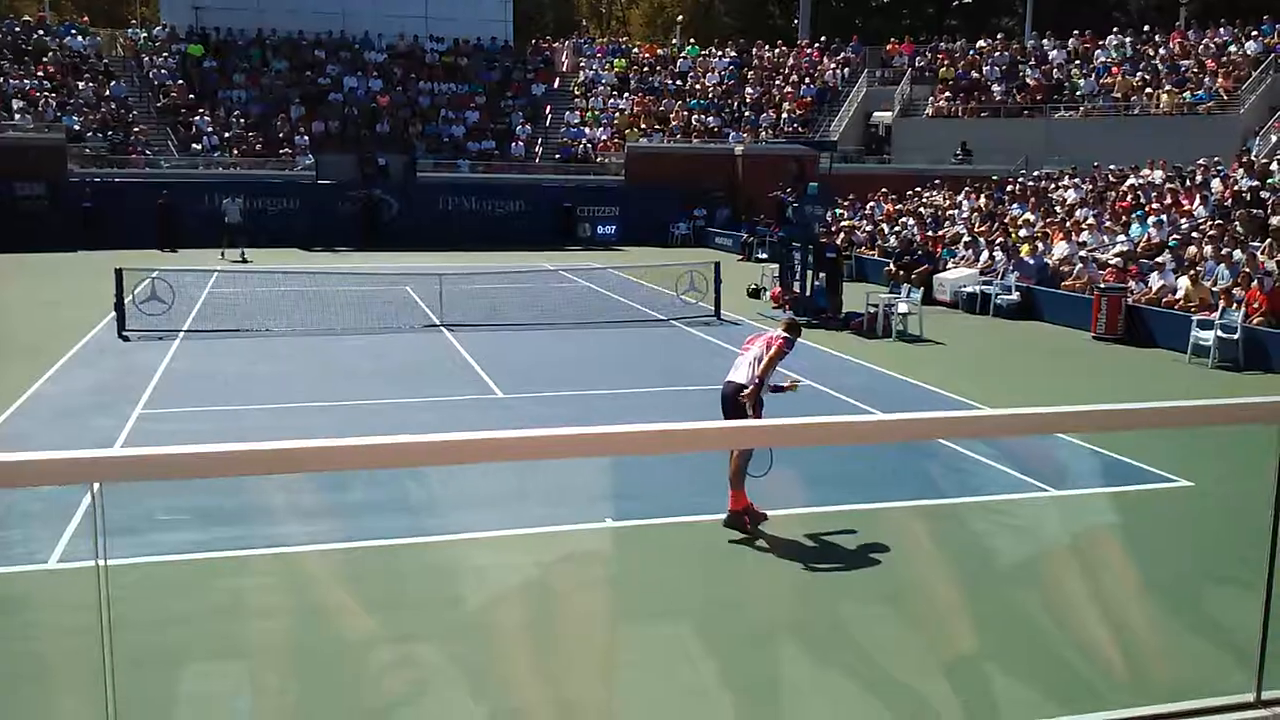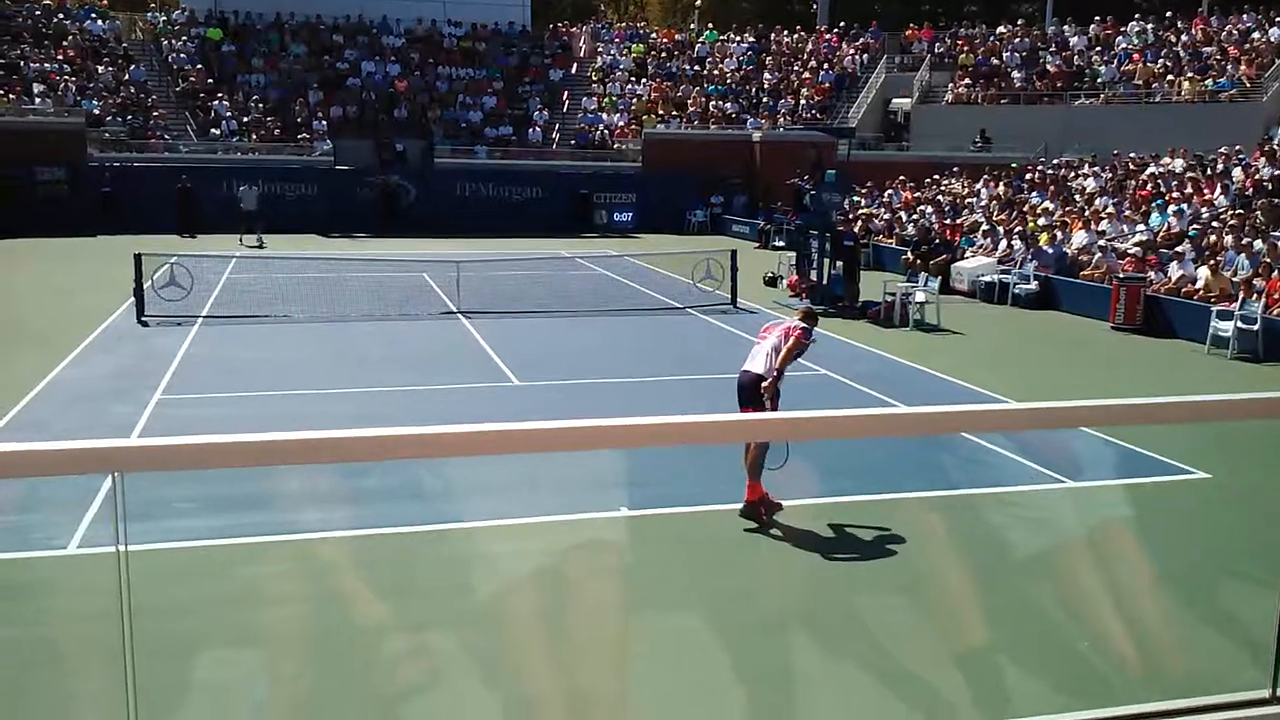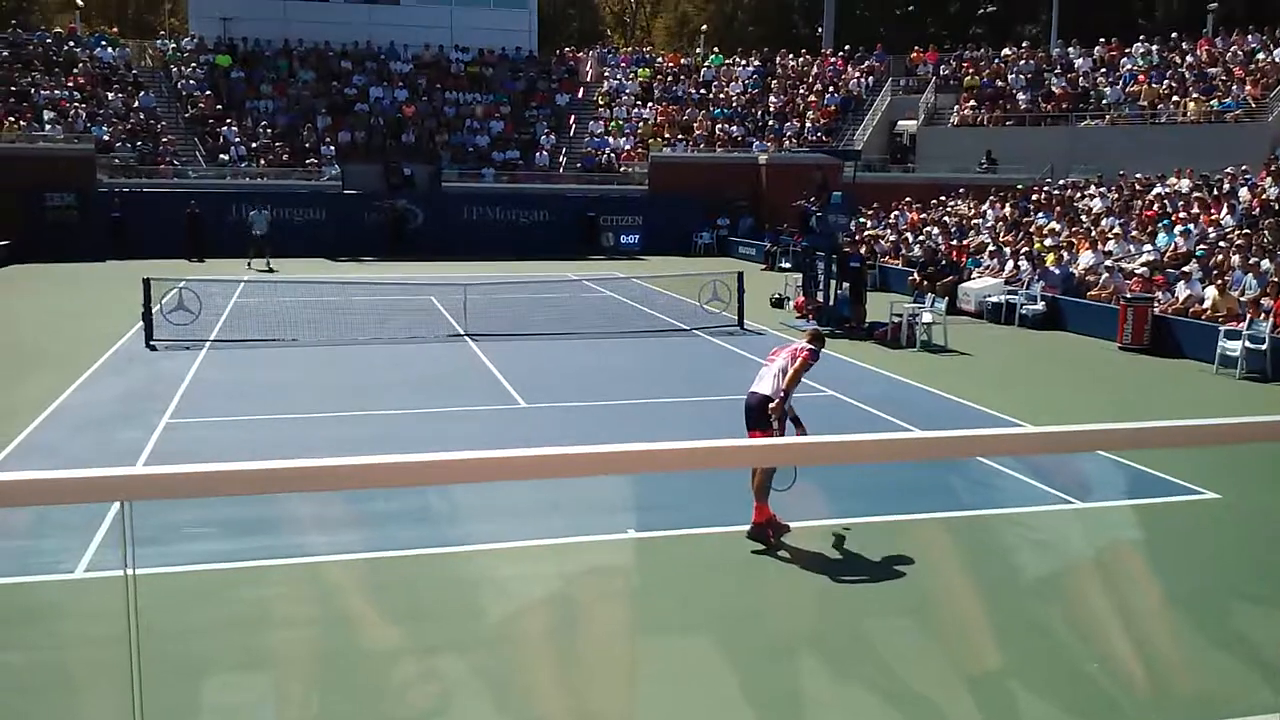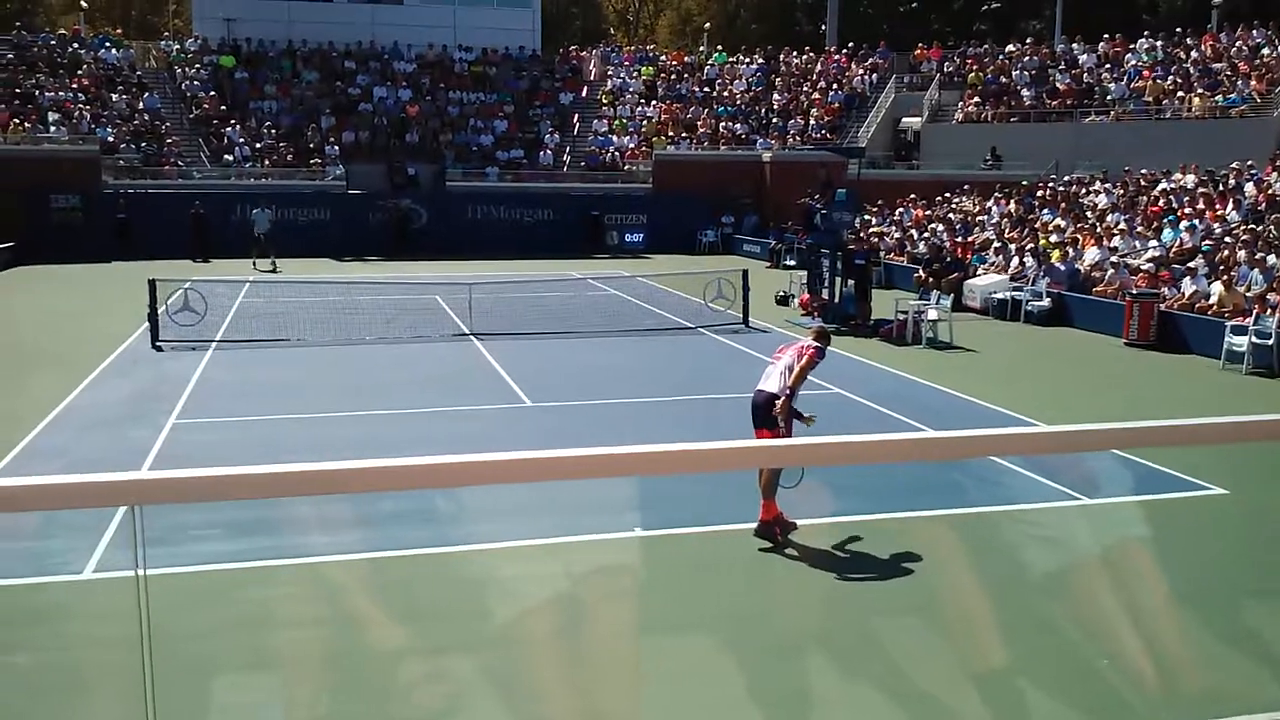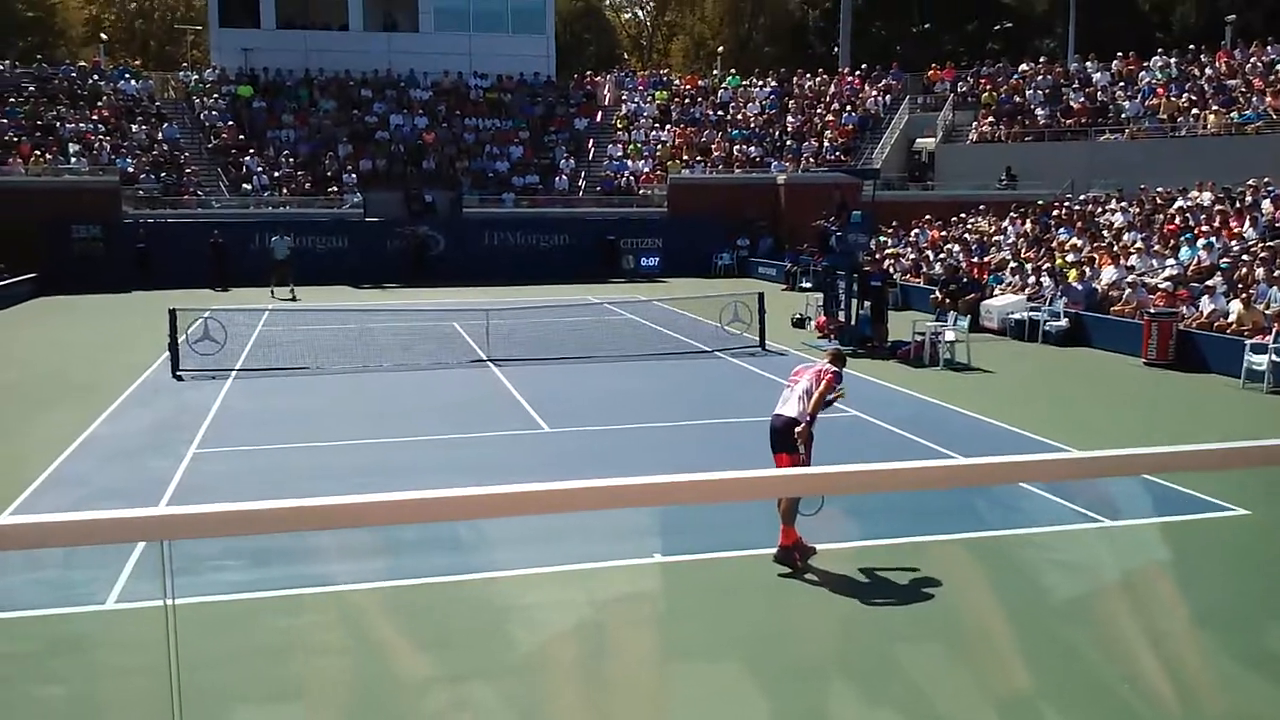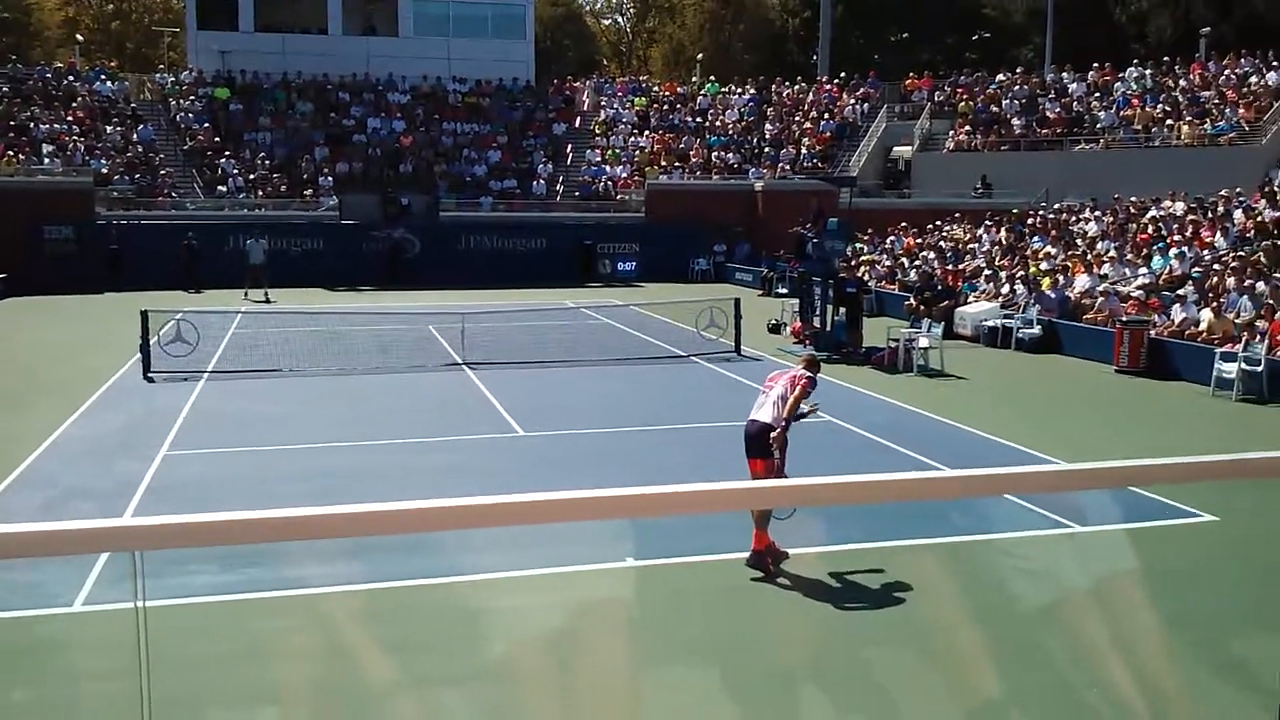
dt=0.3s
person 1, frame 1
left shoulder: (757, 337)
right shoulder: (785, 338)
right elbow: (769, 359)
left wrist: (782, 388)
right wrist: (755, 388)
left hip: (730, 388)
right hip: (745, 391)
left knee: (739, 449)
right knee: (743, 451)
left ankle: (742, 505)
right ankle: (735, 511)
person 1, frame 2
left shoulder: (773, 325)
right shoulder: (803, 328)
right elbow: (788, 351)
left wrist: (803, 348)
right wrist: (775, 379)
left hip: (745, 377)
right hip: (761, 382)
left knee: (753, 440)
right knee: (761, 442)
left ankle: (758, 496)
right ankle: (751, 502)
person 1, frame 3
left shoulder: (782, 349)
right shoulder: (810, 350)
right elbow: (794, 372)
left wrist: (798, 423)
right wrist: (781, 400)
left hip: (753, 398)
right hip: (768, 403)
right knee: (768, 464)
left ankle: (765, 517)
right ankle: (758, 524)
person 1, frame 4
left shoulder: (787, 347)
right shoulder: (816, 348)
right elbow: (800, 369)
left wrist: (799, 416)
right wrist: (787, 399)
left hip: (759, 397)
right hip: (775, 401)
left ankle: (772, 515)
right ankle: (765, 522)
person 1, frame 5
left shoulder: (802, 368)
right shoulder: (833, 371)
right elbow: (819, 394)
left wrist: (831, 401)
right wrist: (808, 424)
left hip: (777, 421)
right hip: (795, 426)
left ankle: (791, 540)
right ankle: (785, 547)
person 1, frame 6
left shoulder: (776, 375)
right shoulder: (808, 377)
right elbow: (794, 399)
left wrist: (802, 414)
right wrist: (783, 429)
left hip: (752, 427)
right hip: (769, 431)
left ankle: (765, 545)
right ankle: (758, 551)
